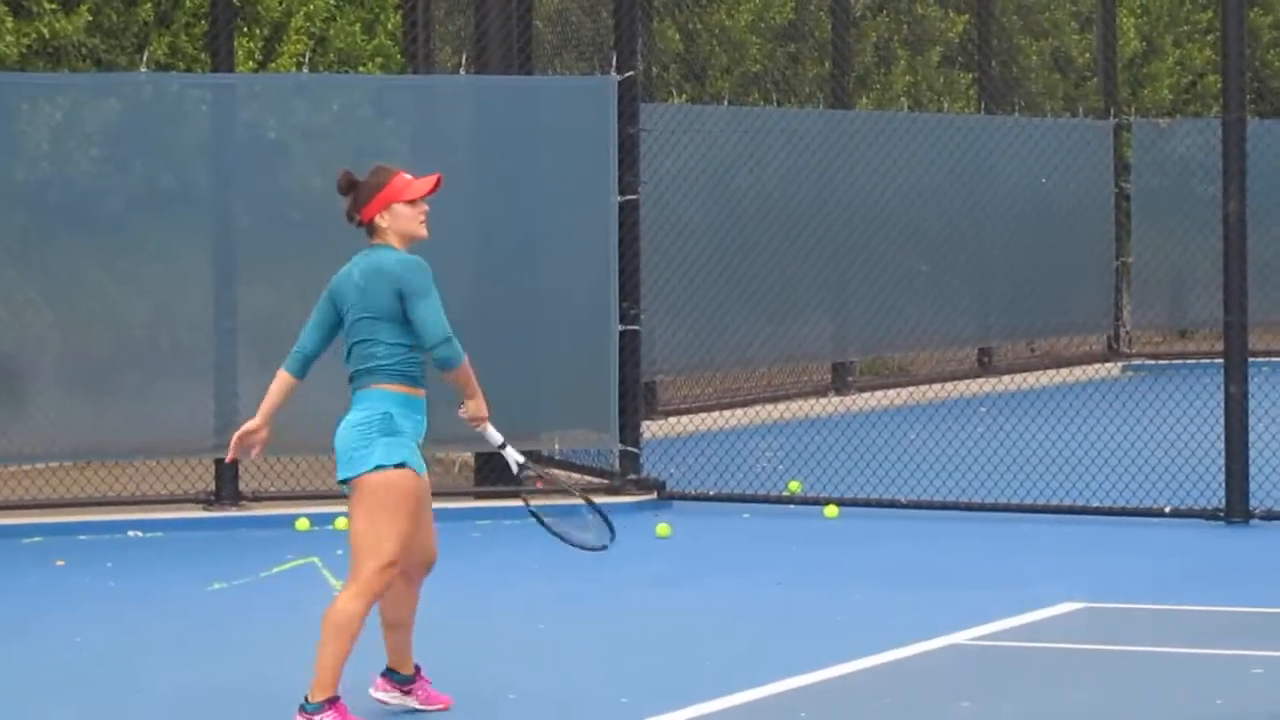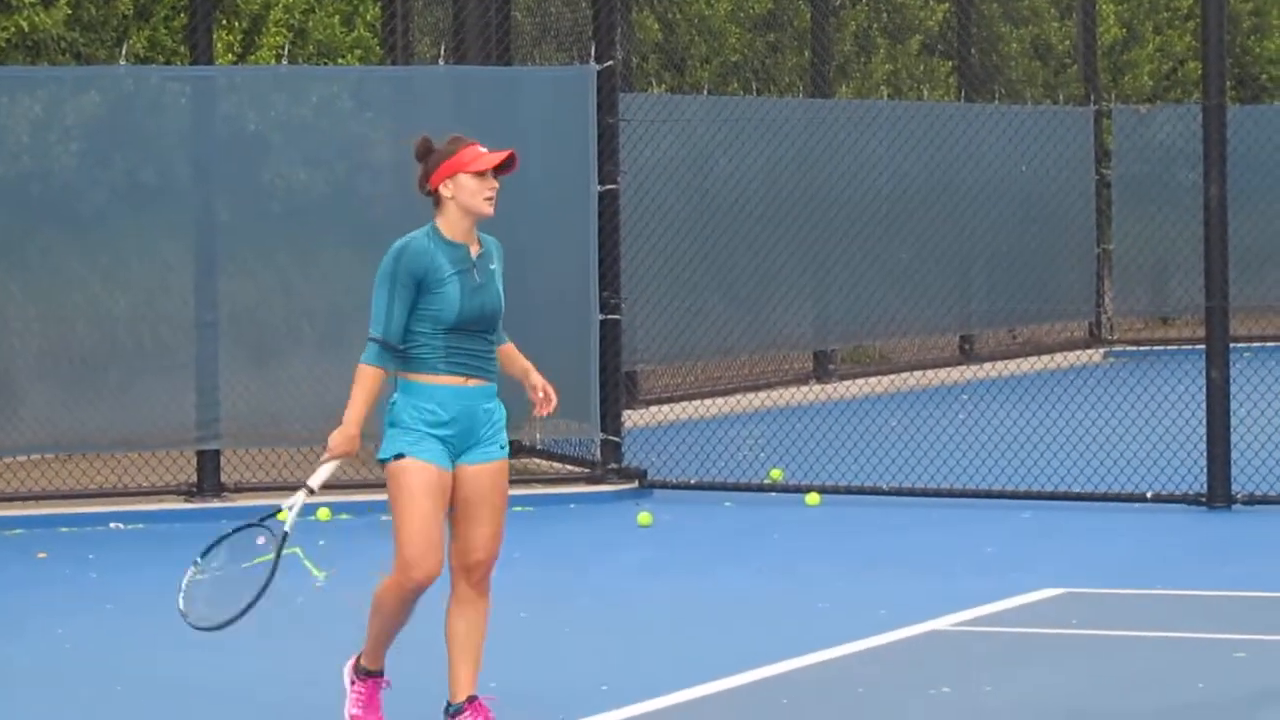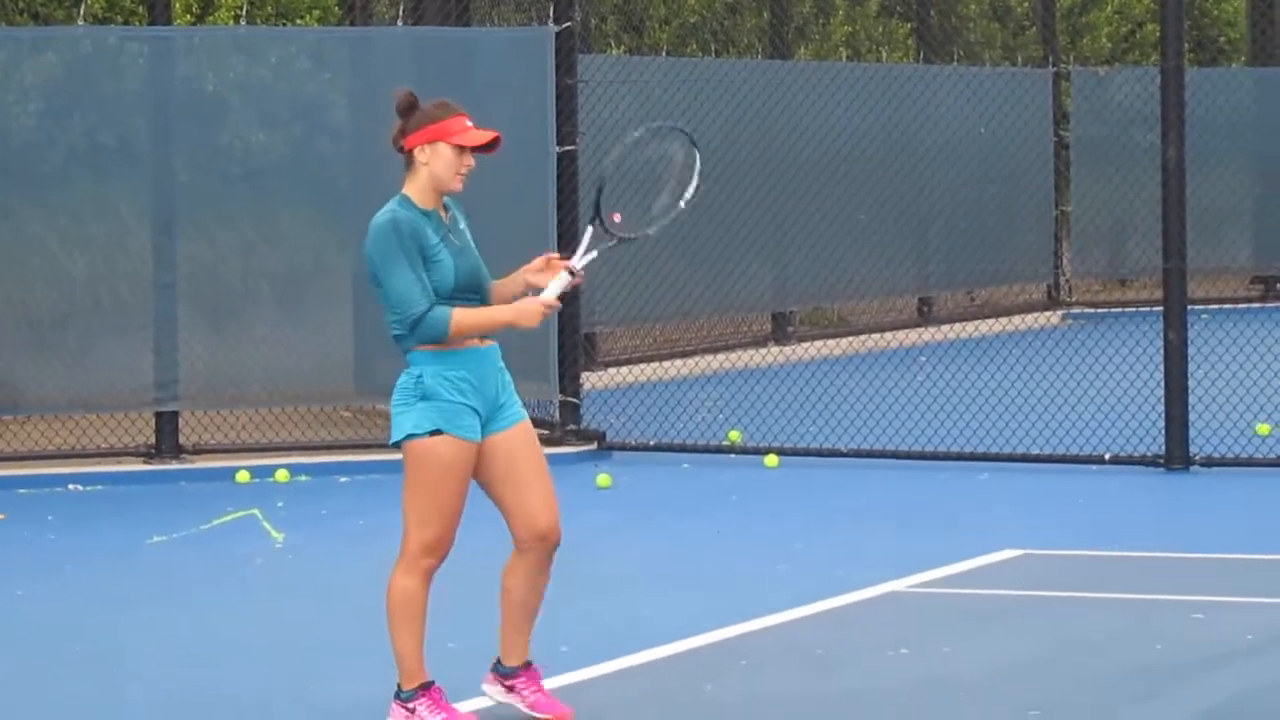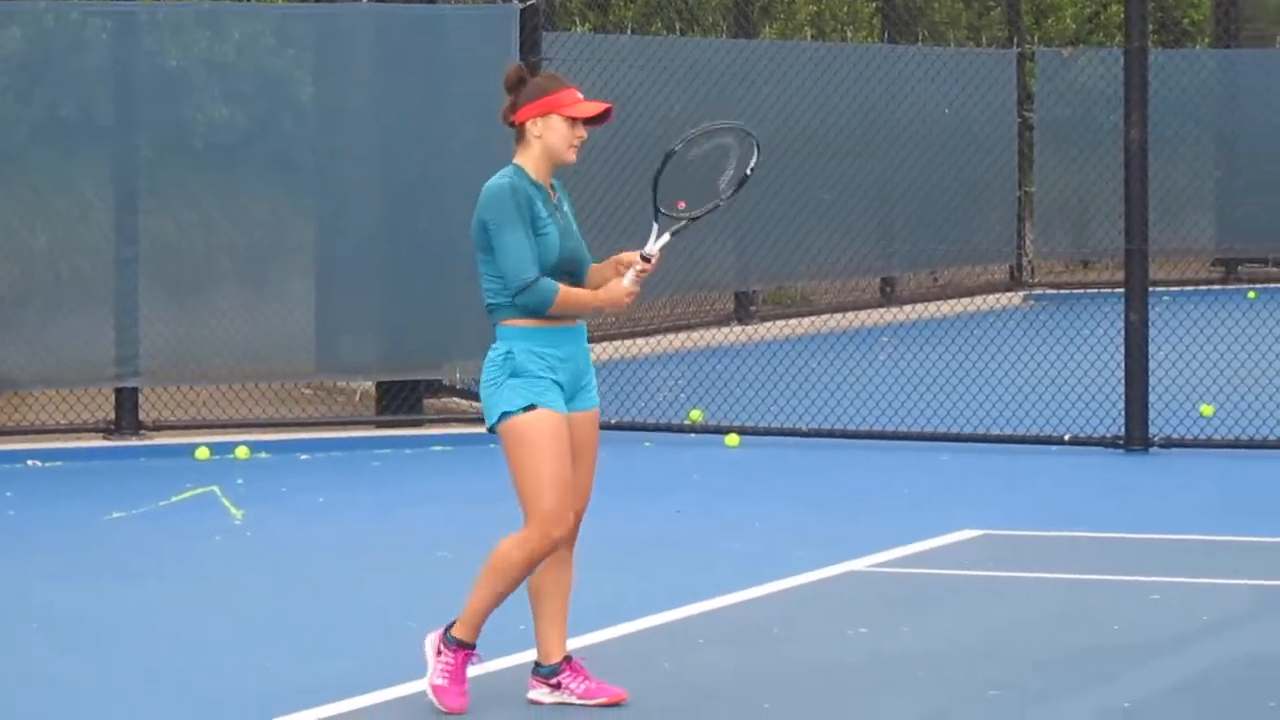
dt=1s
person 1, frame 1
left shoulder: (346, 278)
right shoulder: (409, 269)
left elbow: (300, 356)
right elbow: (444, 349)
left wrist: (262, 419)
right wrist: (475, 397)
left hip: (382, 427)
right hip: (384, 425)
left knee: (420, 560)
right knee: (373, 575)
person 1, frame 2
left shoulder: (491, 252)
right shoulder: (410, 253)
right elbow: (380, 346)
left wrist: (529, 376)
right wrist: (351, 423)
left hip: (484, 418)
right hip: (421, 416)
left knee: (477, 568)
right knee: (418, 570)
right ankle: (367, 668)
person 1, frame 3
left shoulder: (452, 214)
right shoulder: (392, 225)
right elbow: (424, 320)
left wrist: (526, 277)
right wrist: (512, 313)
left hip: (491, 384)
right hip: (437, 391)
left knee: (540, 532)
right knee: (425, 551)
person 1, frame 4
left shoulder: (555, 193)
right shoulder: (504, 192)
right elbow: (528, 289)
left wrist: (615, 268)
right wrist: (602, 300)
left hip: (573, 363)
right hip: (524, 366)
left knee: (566, 529)
right knee: (545, 528)
right ankle: (456, 640)
